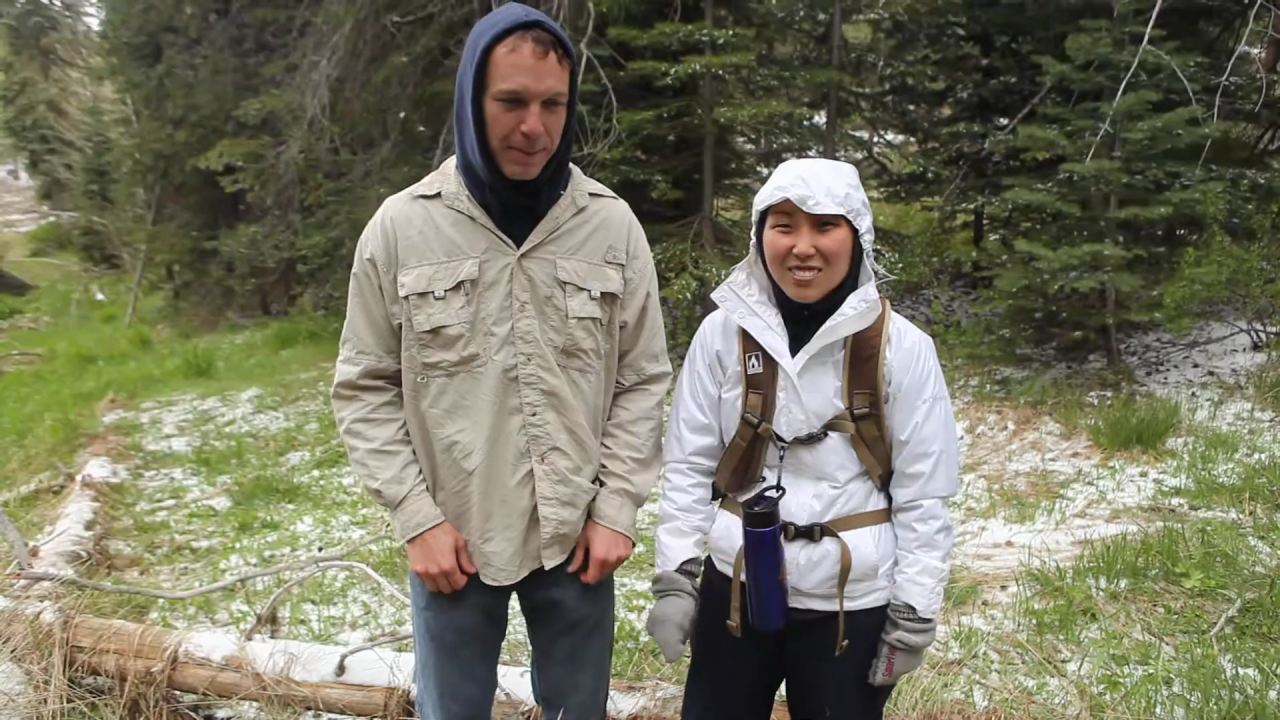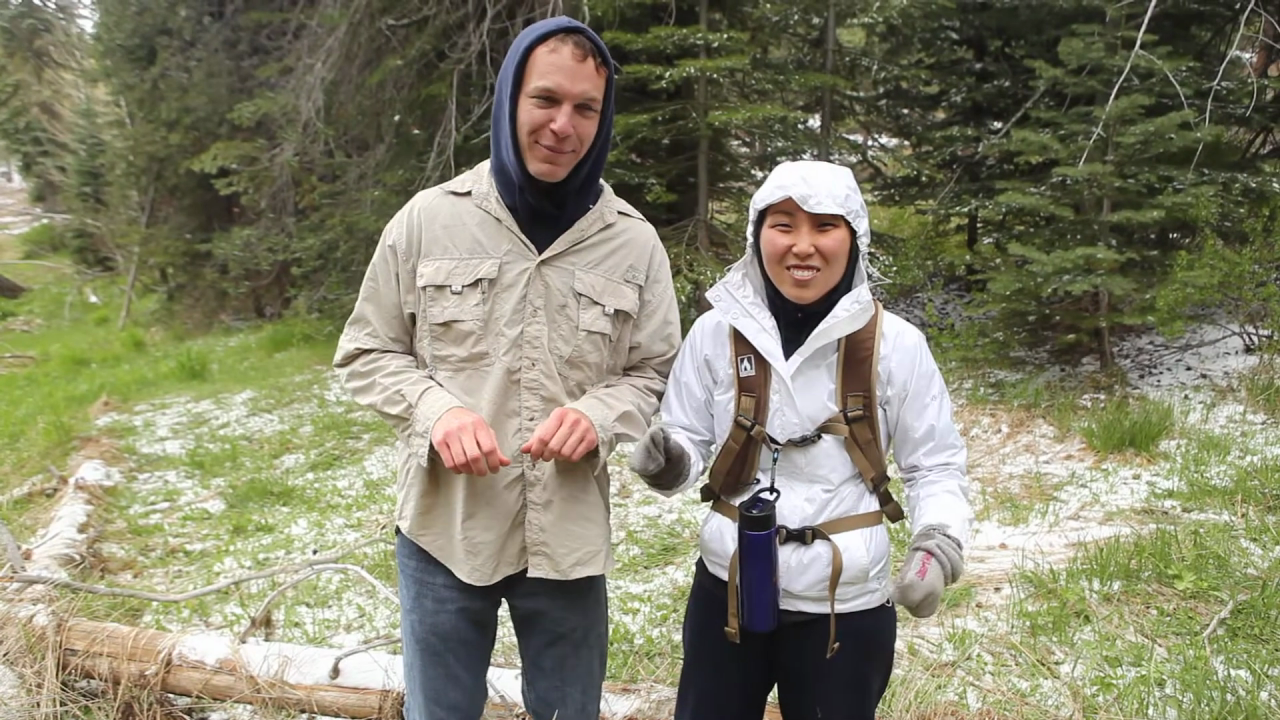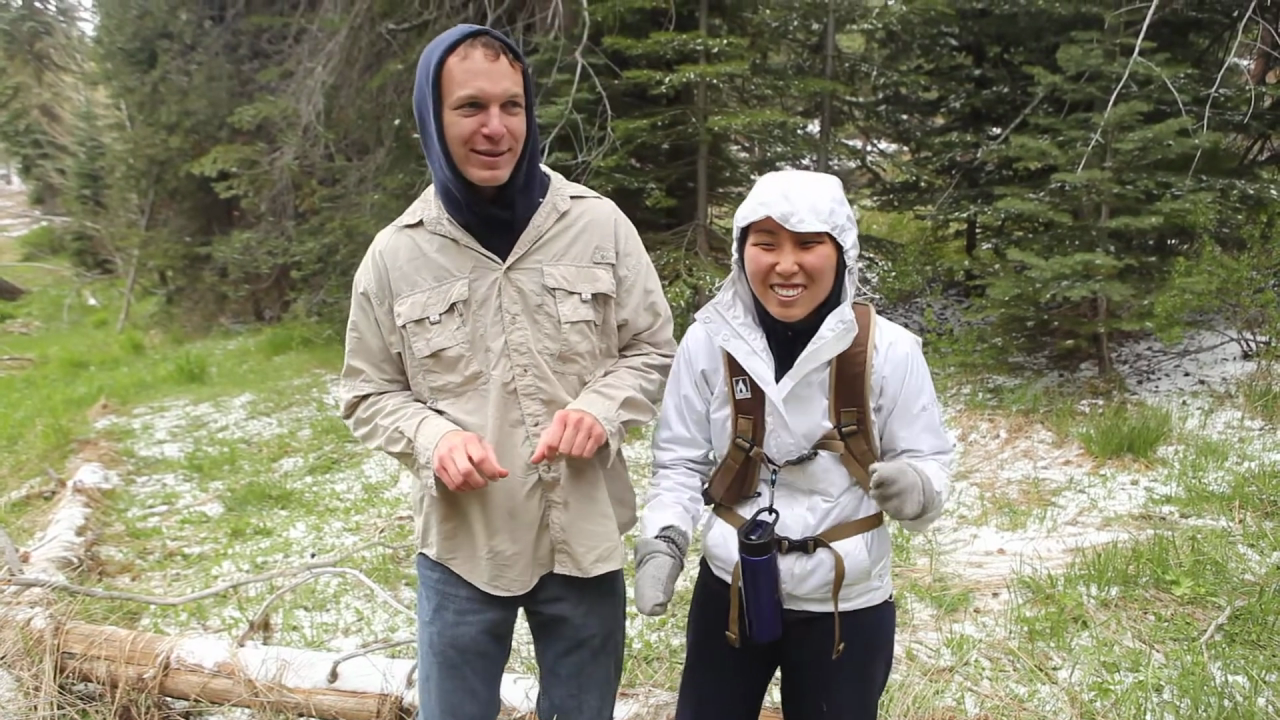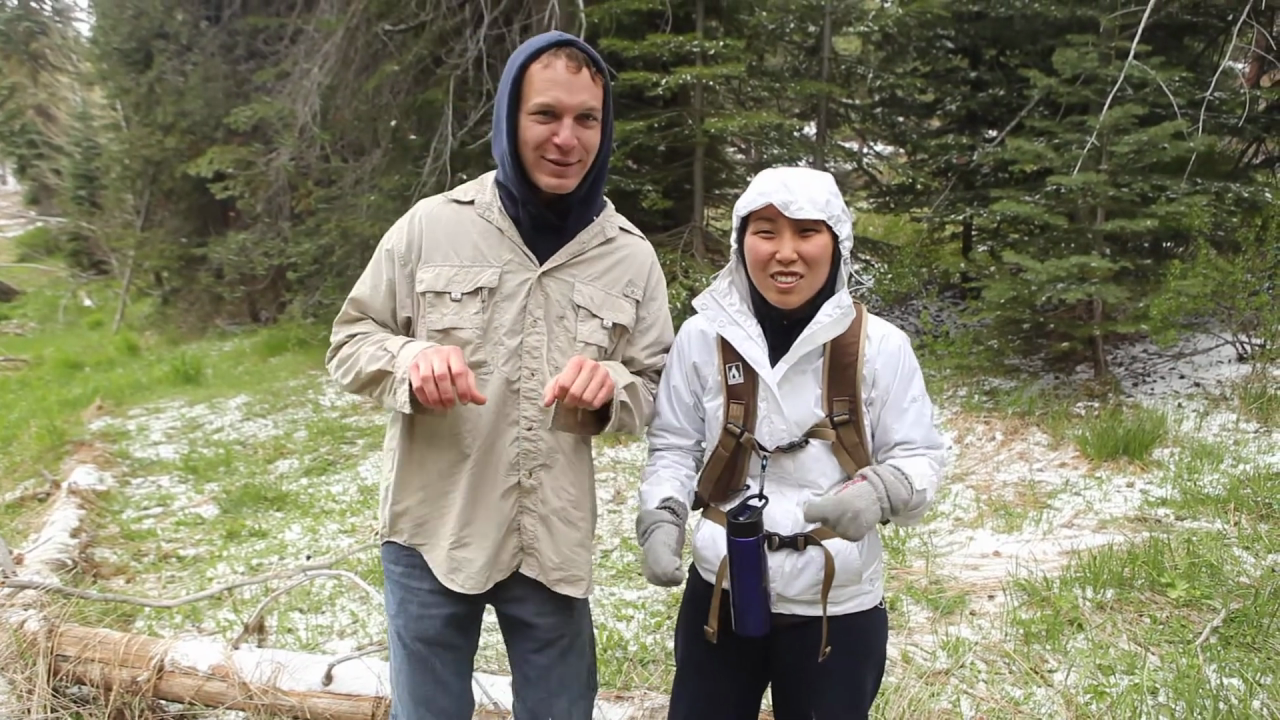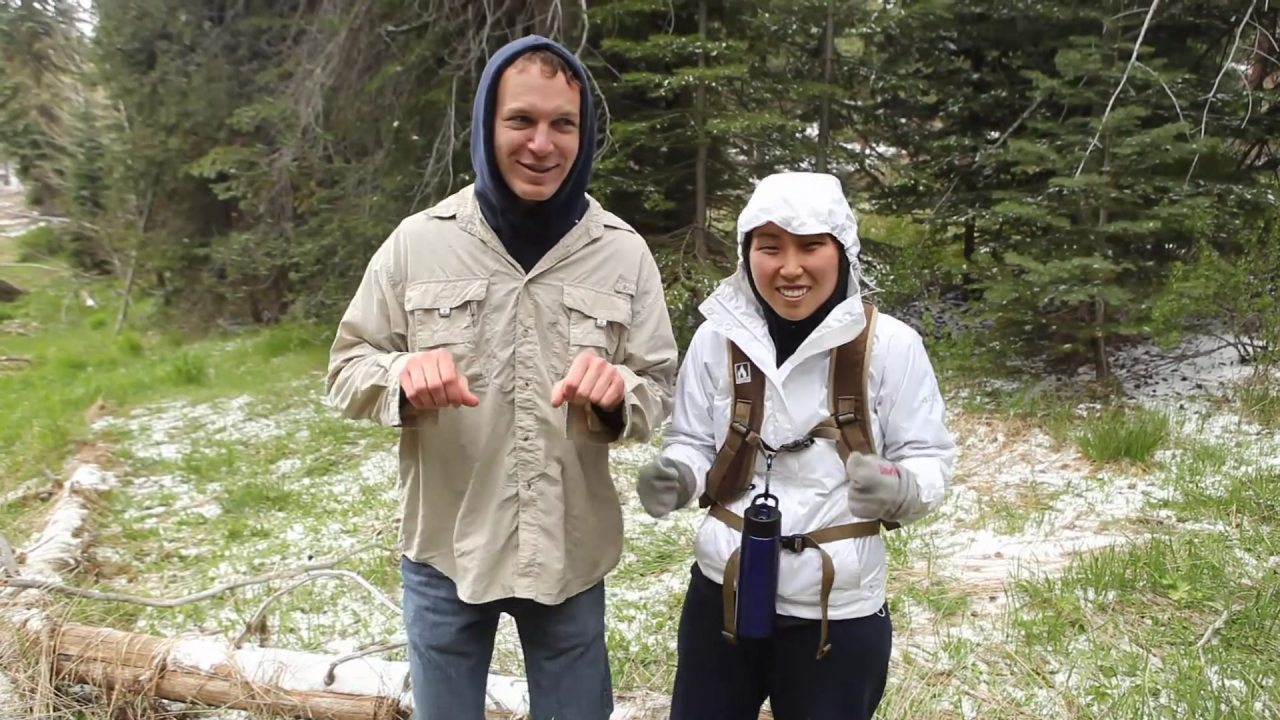
dt=1s
person 1, frame 1
left shoulder: (611, 224)
right shoulder: (401, 225)
left elbow: (642, 379)
right elbow: (366, 389)
left wrist: (616, 509)
right wrist: (420, 519)
left hip: (576, 533)
right hip: (454, 538)
person 1, frame 2
left shoulder: (634, 242)
right shoulder: (427, 219)
left elbow: (655, 375)
right elbow: (366, 351)
left wrist: (596, 415)
right wrist: (437, 409)
left hip: (567, 532)
right hip: (443, 529)
person 1, frame 3
left shoulder: (598, 224)
right shoulder: (394, 255)
left elbow: (653, 350)
right elbow: (369, 395)
left wrist: (601, 409)
right wrist: (432, 439)
left hip: (586, 535)
right hip: (462, 544)
person 1, frame 4
left shoulder: (631, 257)
right shoulder: (430, 226)
left elbow: (652, 387)
right elbow: (349, 342)
left wrist: (610, 387)
right wrist: (410, 358)
left hip: (554, 540)
right hip: (431, 532)
person 1, frame 5
left shoulder: (624, 254)
right shoulder: (416, 243)
left elbow: (658, 396)
right elbow: (347, 374)
left wrist: (617, 394)
right wrist: (403, 377)
left hip: (571, 550)
right hip: (446, 550)
person 2, frame 1
left shoulder: (902, 348)
right shoulder: (724, 331)
left elbow: (924, 492)
right elbow: (689, 465)
left wrist: (914, 613)
right wrist: (675, 576)
left hip: (852, 600)
right hip: (736, 584)
person 2, frame 2
left shoulder: (894, 344)
right shoulder: (717, 331)
left elbow: (935, 465)
right elbow: (687, 439)
left wrist: (938, 544)
right wrist: (668, 458)
left hip: (846, 602)
right hip: (729, 586)
person 2, frame 3
left shoulder: (889, 350)
right shoulder: (710, 341)
left elbow: (928, 462)
right elbow: (681, 460)
left wrist: (911, 487)
right wrist: (662, 542)
left hip: (846, 602)
right hip: (732, 587)
person 2, frame 4
left shoulder: (879, 345)
right shoulder: (704, 335)
left elbow: (919, 456)
right elbow: (674, 446)
left wrist: (880, 491)
right wrist: (660, 516)
left hip: (838, 606)
right hip: (722, 592)
person 2, frame 5
left shoulder: (888, 344)
right shoulder: (716, 337)
left elbow: (930, 462)
right elbow: (689, 448)
left wrist: (892, 487)
right wrist: (671, 479)
left hip: (839, 607)
right hip: (725, 591)
